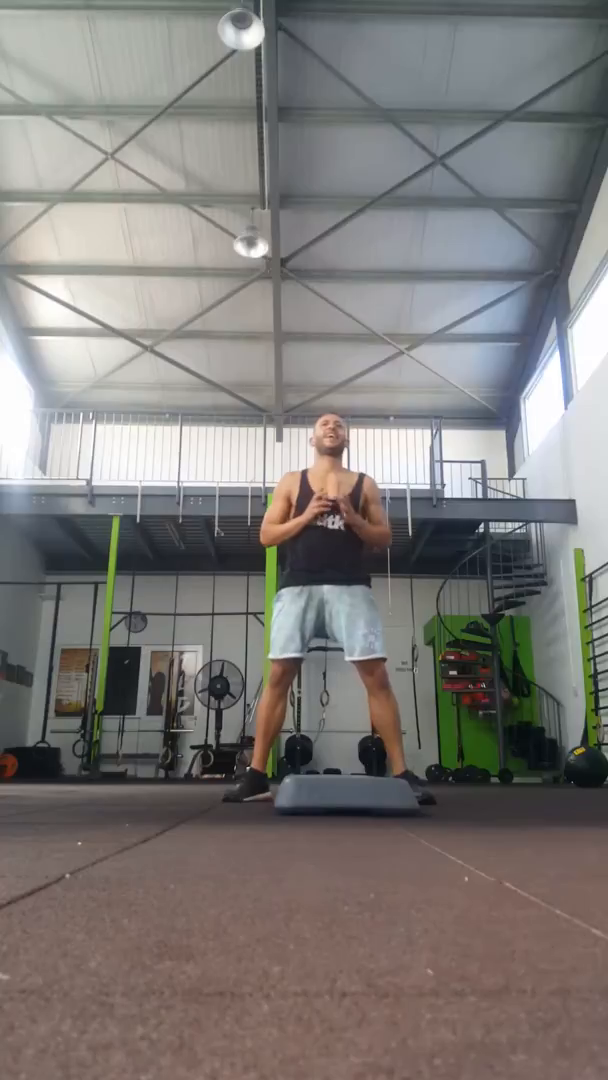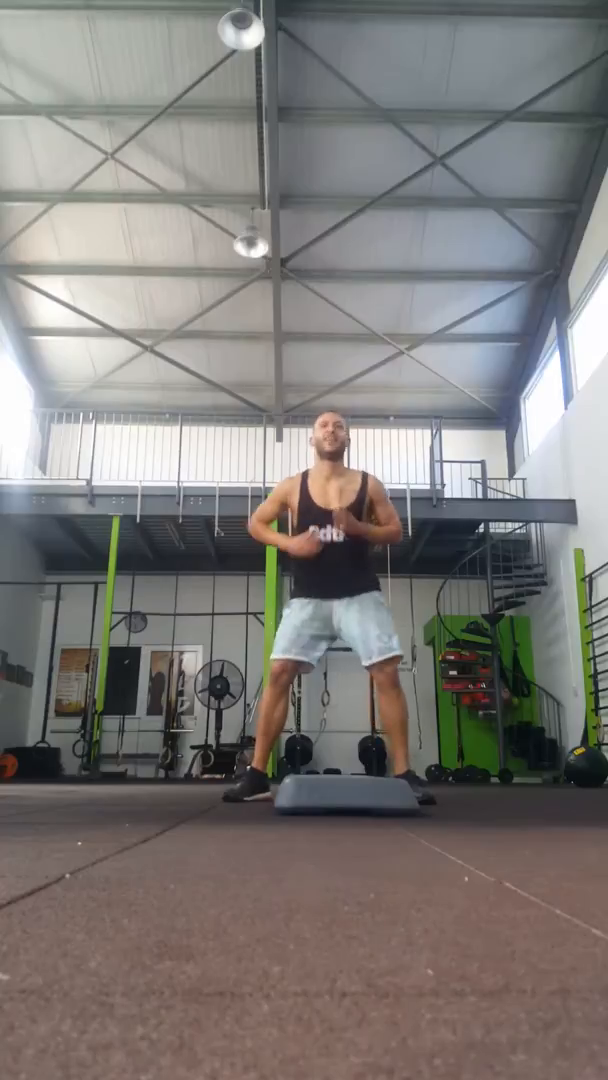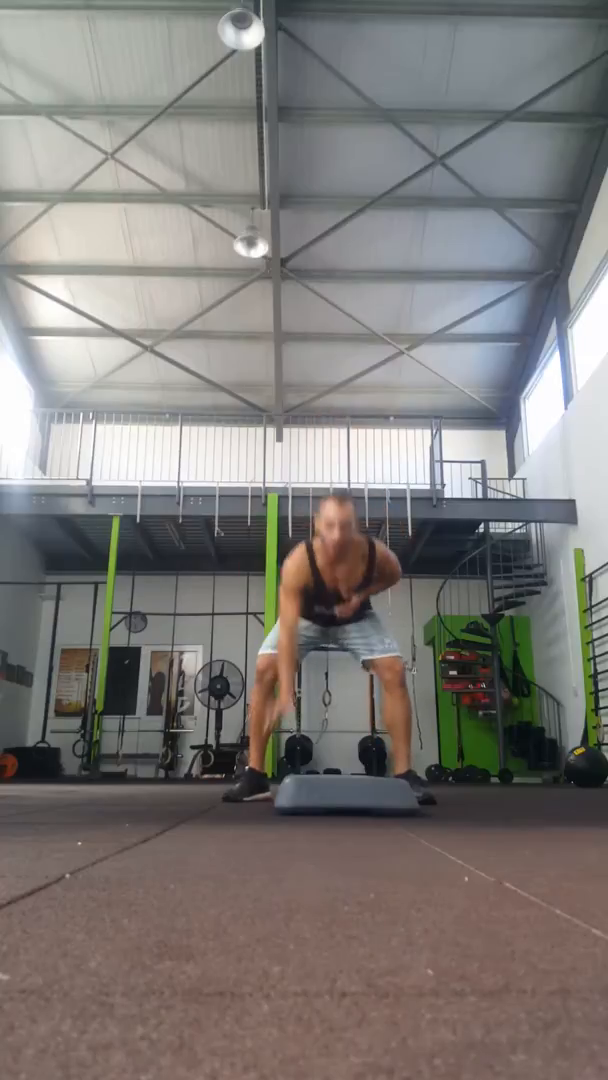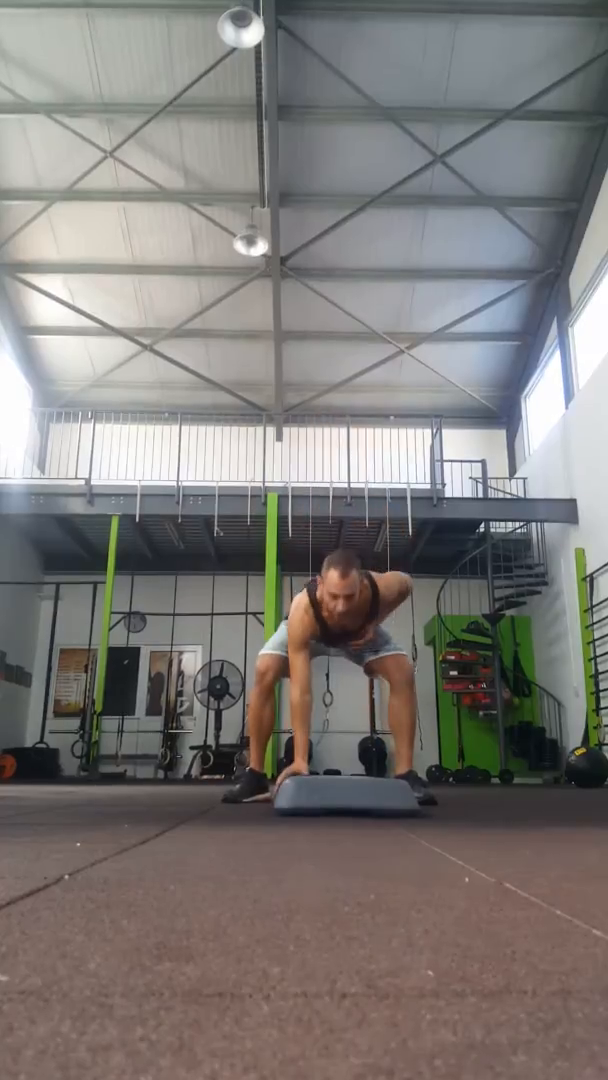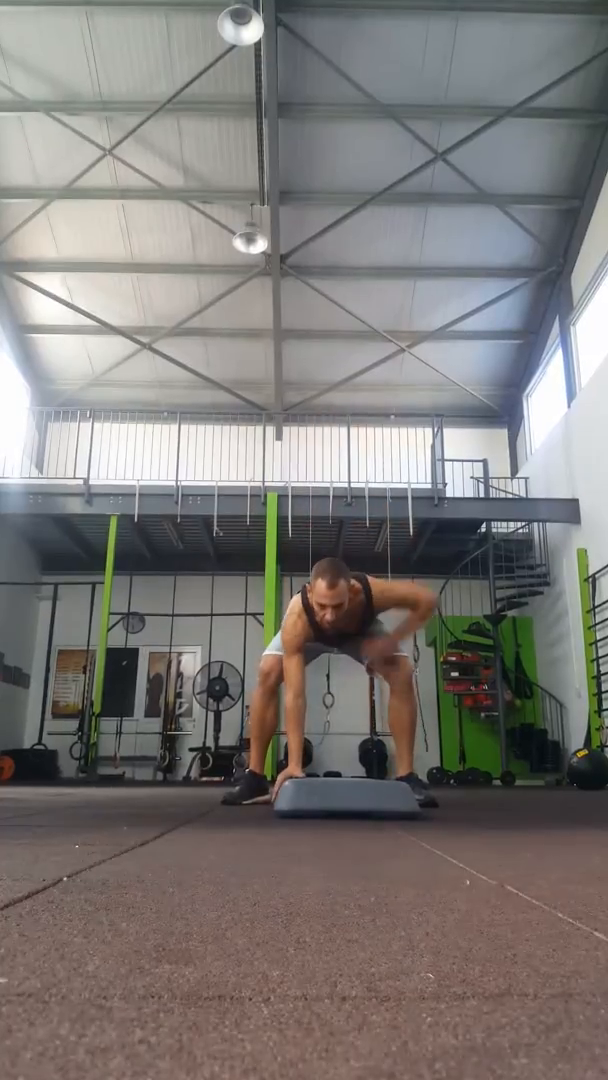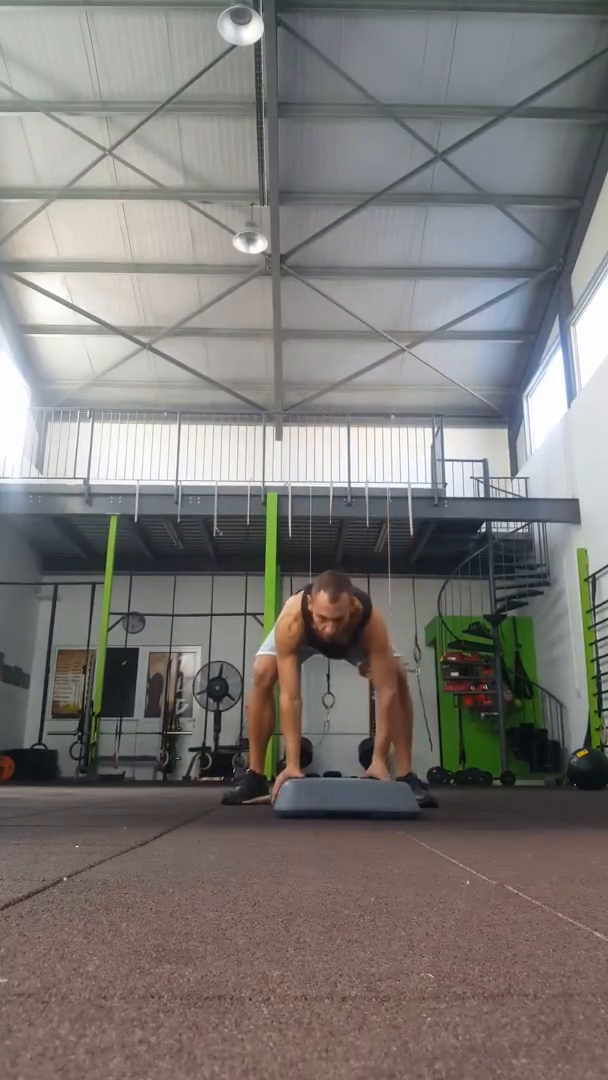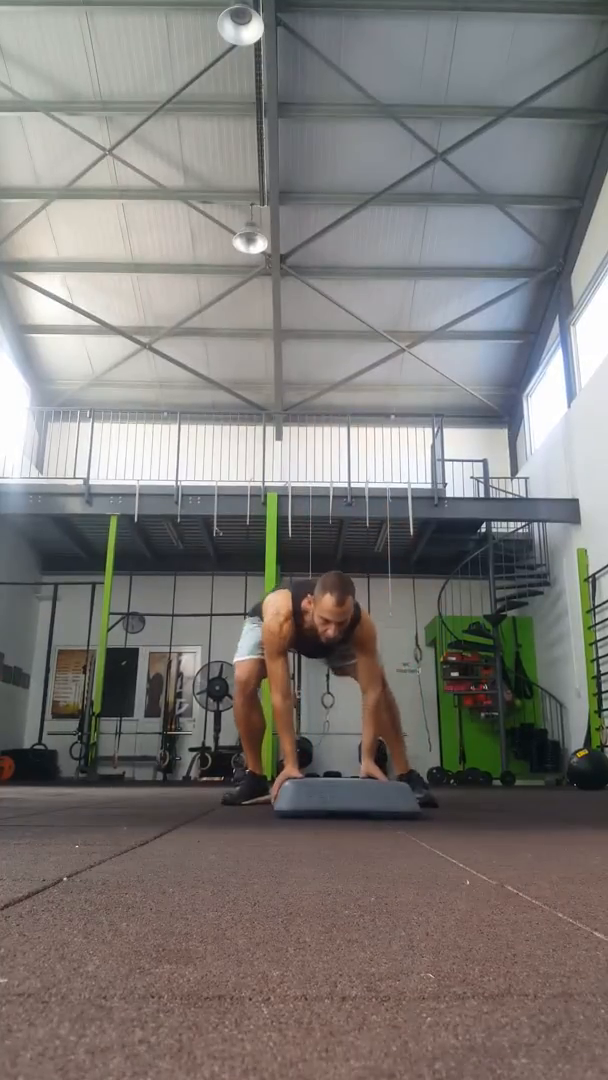
dt=0.3s
person 1, frame 1
left shoulder: (365, 485)
right shoulder: (291, 482)
left elbow: (384, 537)
right elbow: (266, 535)
left wrist: (358, 522)
right wrist: (305, 517)
left hip: (351, 588)
right hip: (299, 588)
left knee: (376, 676)
right knee: (279, 675)
left ankle: (401, 772)
right ankle: (256, 774)
person 1, frame 2
left shoulder: (368, 485)
right shoulder: (293, 487)
left elbow: (396, 531)
right elbow: (256, 524)
left wrist: (358, 526)
right wrist: (287, 542)
left hip: (361, 597)
right hip: (308, 599)
left knee: (387, 675)
right knee: (279, 677)
left ankle: (404, 773)
right ankle: (256, 774)
person 1, frame 3
left shoulder: (376, 552)
right shoulder: (299, 561)
left elbow: (394, 575)
right elbow: (289, 627)
left wrist: (362, 595)
right wrist: (285, 693)
left hip: (356, 619)
right hip: (307, 619)
left knee: (394, 674)
right knee: (265, 670)
left ankle: (404, 774)
right ankle: (255, 775)
person 1, frame 4
left shoulder: (381, 588)
right shoulder: (302, 612)
left elbow: (407, 585)
right elbow: (301, 690)
left wrist: (376, 622)
right wrist: (300, 758)
left hip: (360, 633)
right hip: (310, 633)
left knee: (402, 675)
right knee: (265, 672)
left ankle: (406, 774)
right ankle: (254, 776)
person 1, frame 5
left shoulder: (373, 593)
right shoulder: (297, 618)
left elbow: (428, 600)
right elbow: (295, 694)
left wrist: (393, 639)
right wrist: (294, 763)
left hip: (363, 631)
right hip: (311, 635)
left knee: (402, 676)
right knee: (268, 674)
left ankle: (406, 776)
right ankle: (255, 778)
person 1, frame 6
left shoulder: (370, 620)
right shoulder: (291, 621)
left elbow: (387, 691)
right elbow: (290, 696)
left wrist: (379, 759)
right wrist: (292, 763)
left hip: (355, 638)
right hip: (302, 635)
left knee: (397, 679)
right knee: (263, 675)
left ankle: (406, 777)
right ankle: (255, 777)
person 1, frame 7
left shoulder: (362, 624)
right shoulder: (278, 619)
left elbow: (371, 691)
right elbow: (281, 696)
left wrist: (367, 759)
right wrist: (290, 764)
left knee: (378, 681)
right knee: (244, 681)
left ankle: (406, 775)
right ankle: (255, 778)
